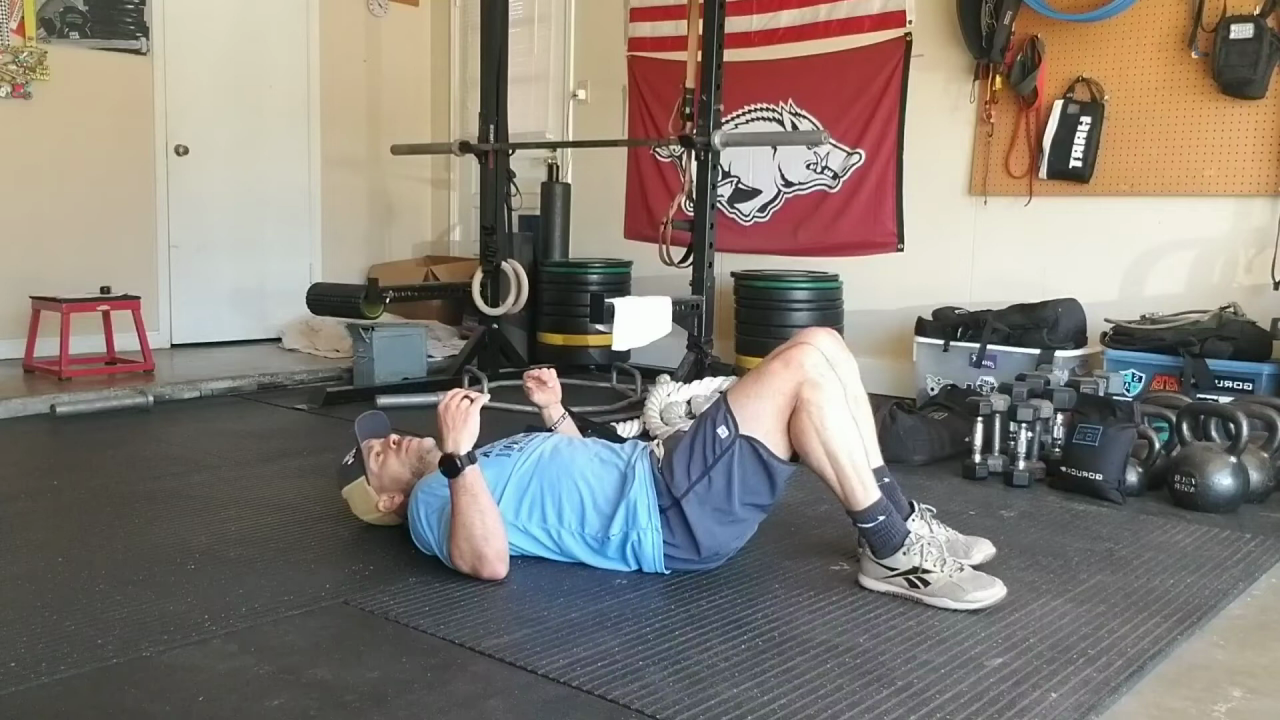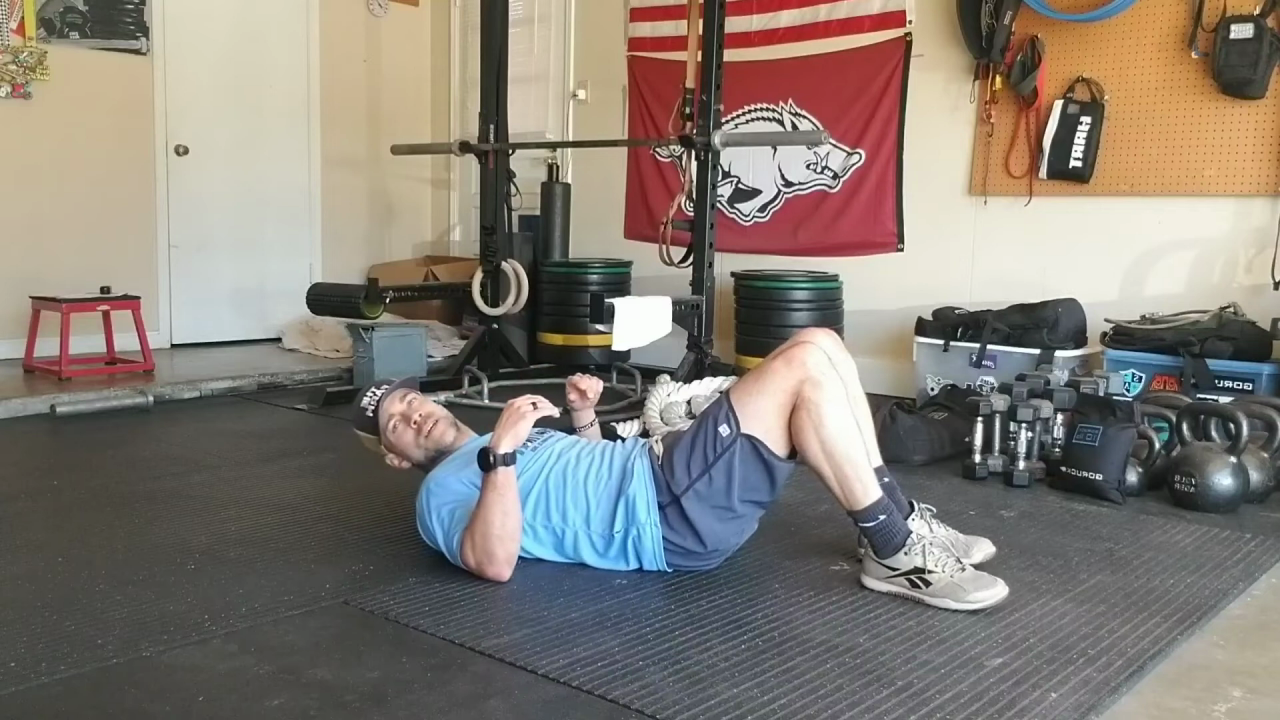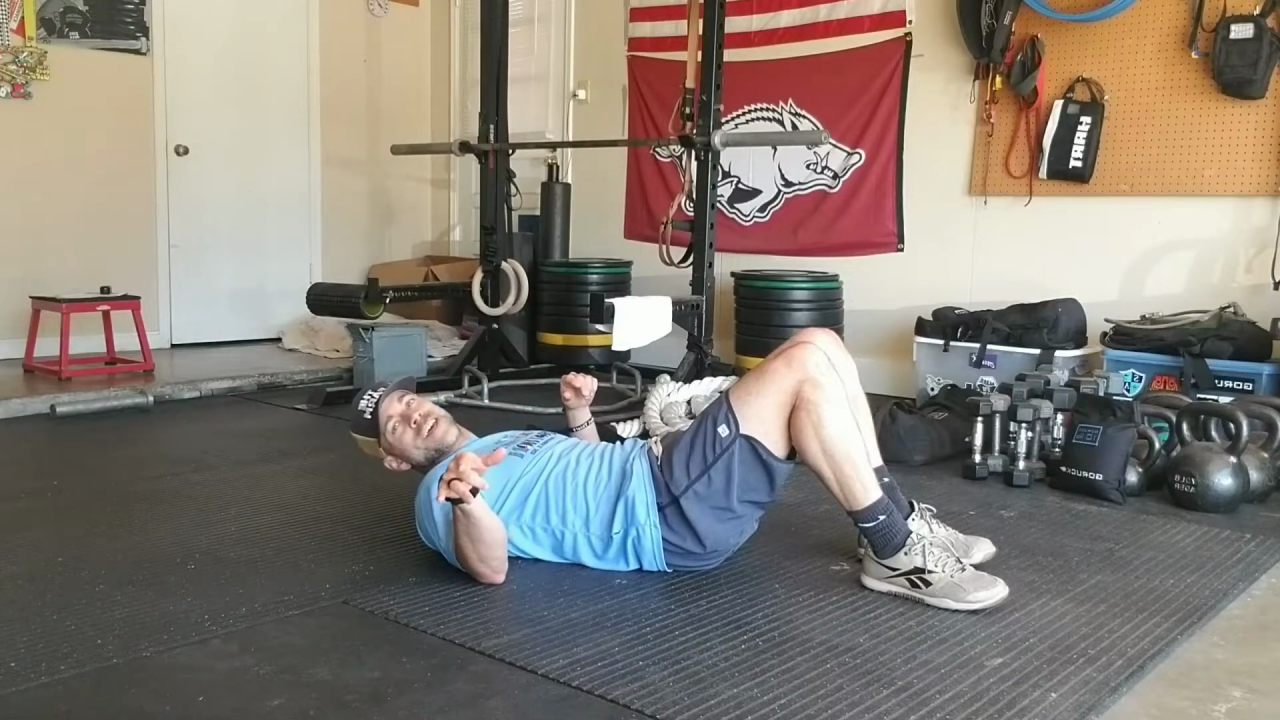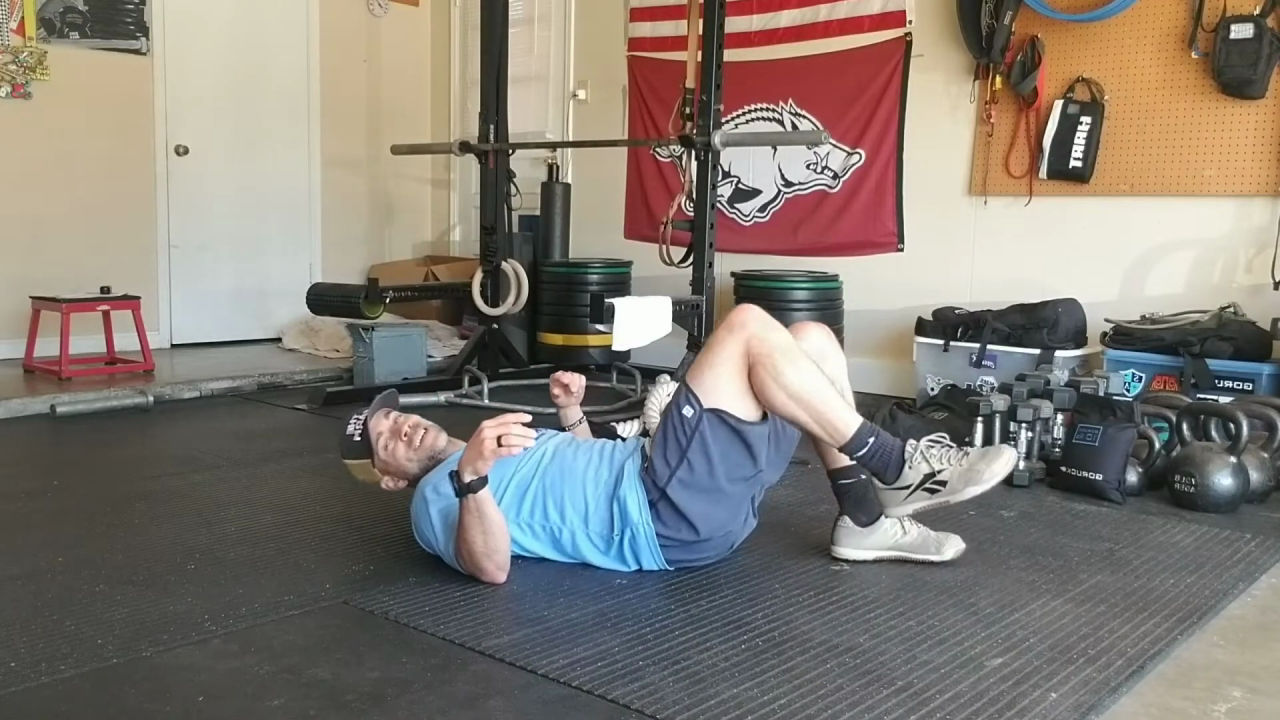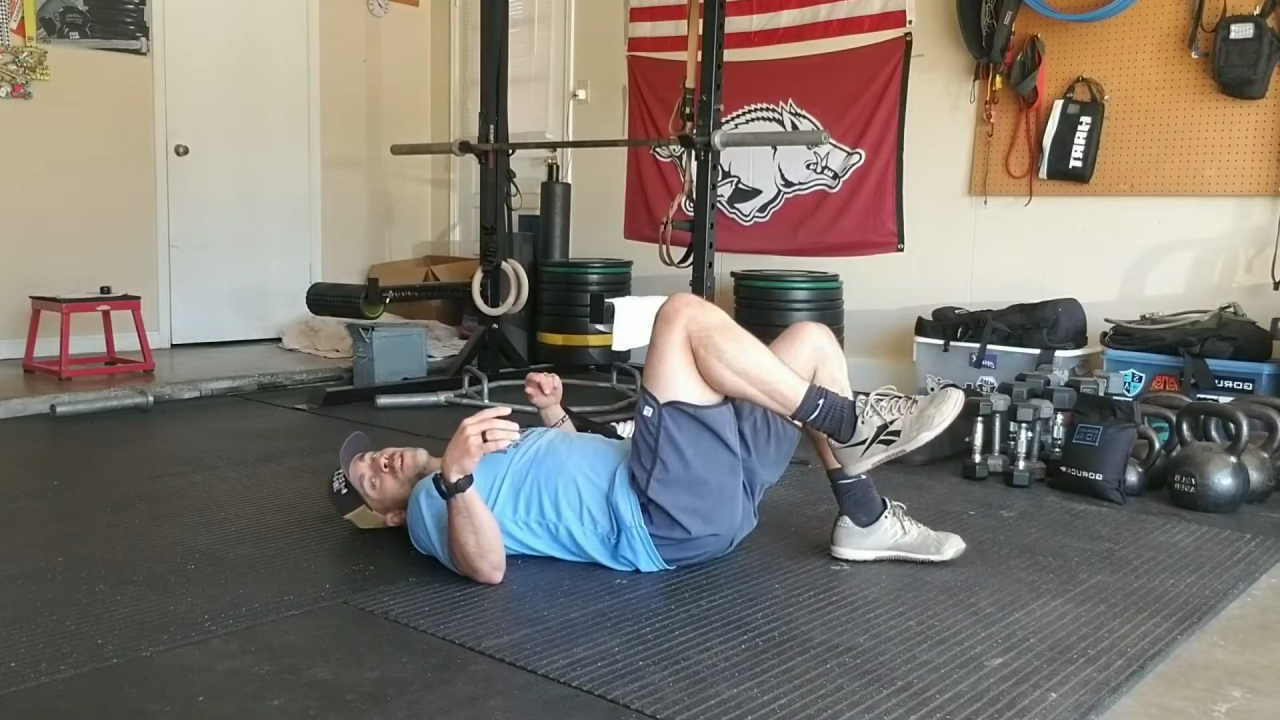
dt=1s
person 1, frame 1
left shoulder: (488, 466)
right shoulder: (434, 503)
right elbow: (490, 564)
left wrist: (554, 412)
right wrist: (456, 453)
left hip: (659, 472)
right hip: (671, 522)
left knee: (821, 344)
right knee: (806, 368)
left ankle: (896, 517)
right ankle: (894, 553)
person 1, frame 2
left shoulder: (487, 449)
right shoulder: (442, 492)
right elbow: (495, 563)
left wrist: (583, 416)
right wrist: (501, 451)
left hip: (662, 471)
right hip: (671, 519)
left knee: (819, 345)
right knee: (805, 366)
left ankle: (894, 516)
right ankle: (895, 552)
person 1, frame 3
left shoulder: (498, 443)
right shoulder: (436, 495)
right elbow: (489, 568)
left wrist: (578, 416)
right wrist: (462, 496)
left hip: (660, 469)
right hip: (671, 519)
left knee: (820, 345)
right knee: (806, 368)
left ankle: (894, 516)
right ankle: (895, 553)
person 1, frame 4
left shoulder: (477, 454)
right shoulder: (437, 501)
right elbow: (492, 567)
left wrist: (570, 414)
right wrist: (472, 475)
left hip: (660, 483)
right hip: (668, 520)
left knee: (812, 339)
right knee: (747, 326)
left ankle: (864, 520)
right ankle: (898, 469)
person 1, frame 5
left shoulder: (479, 465)
right shoulder: (433, 506)
right elbow: (487, 567)
left wrist: (552, 412)
right wrist: (455, 476)
left hip: (710, 487)
right hip: (668, 520)
left knee: (812, 340)
right knee: (685, 316)
left ankle: (864, 521)
right ankle: (854, 425)
